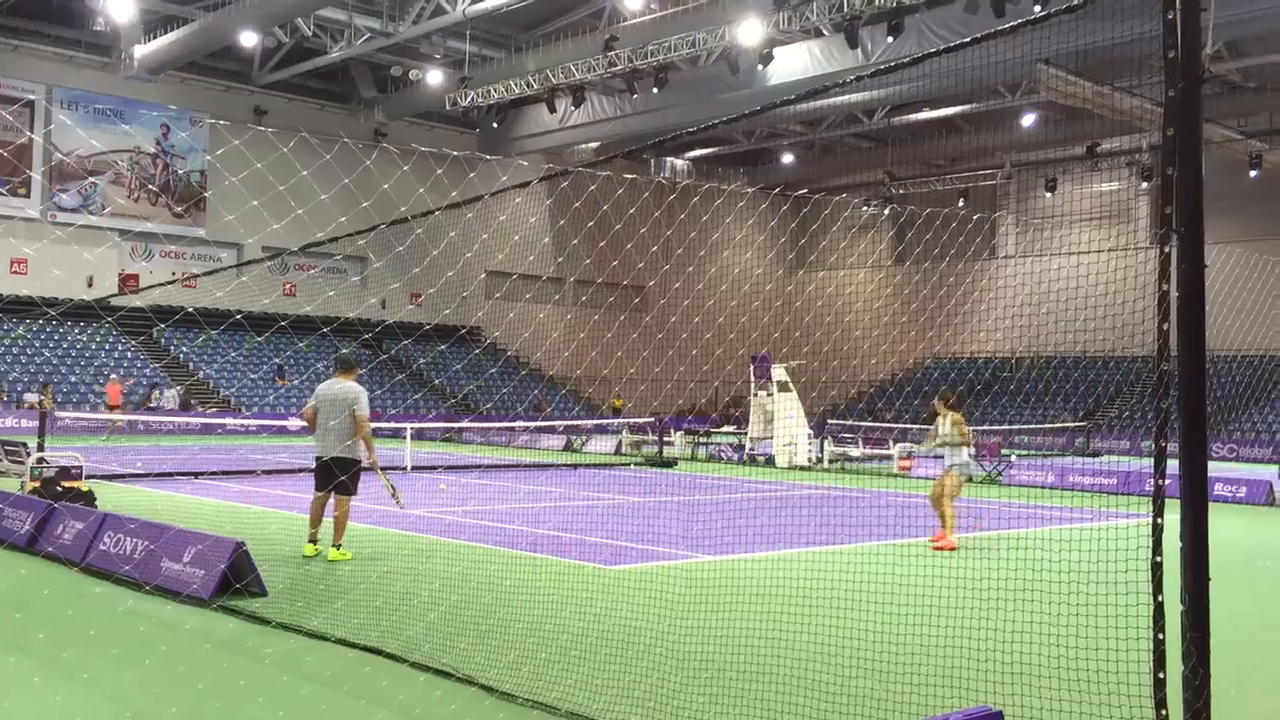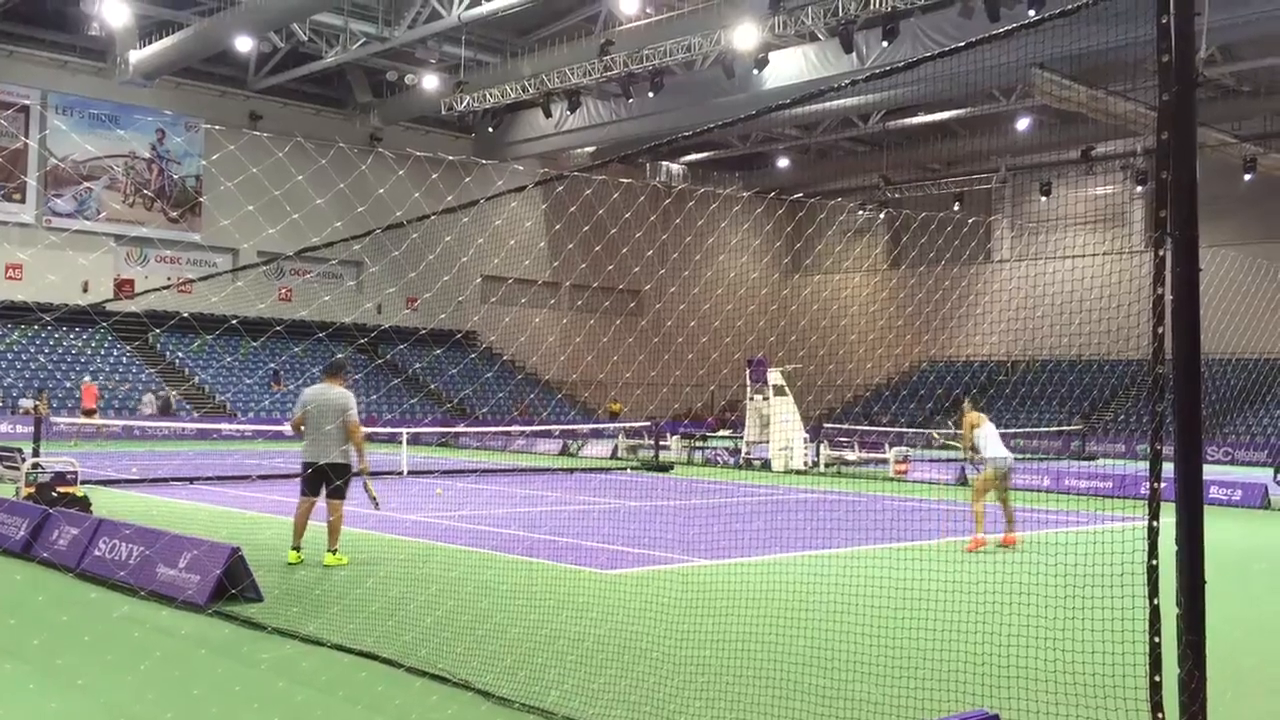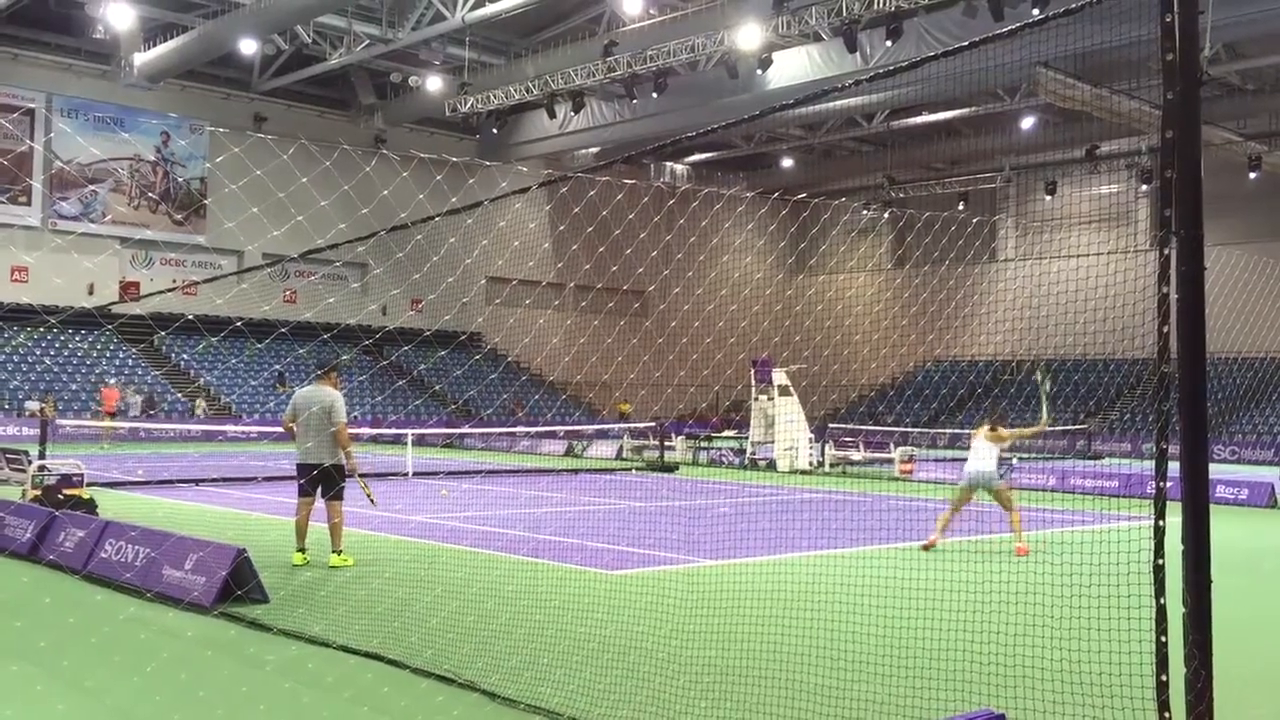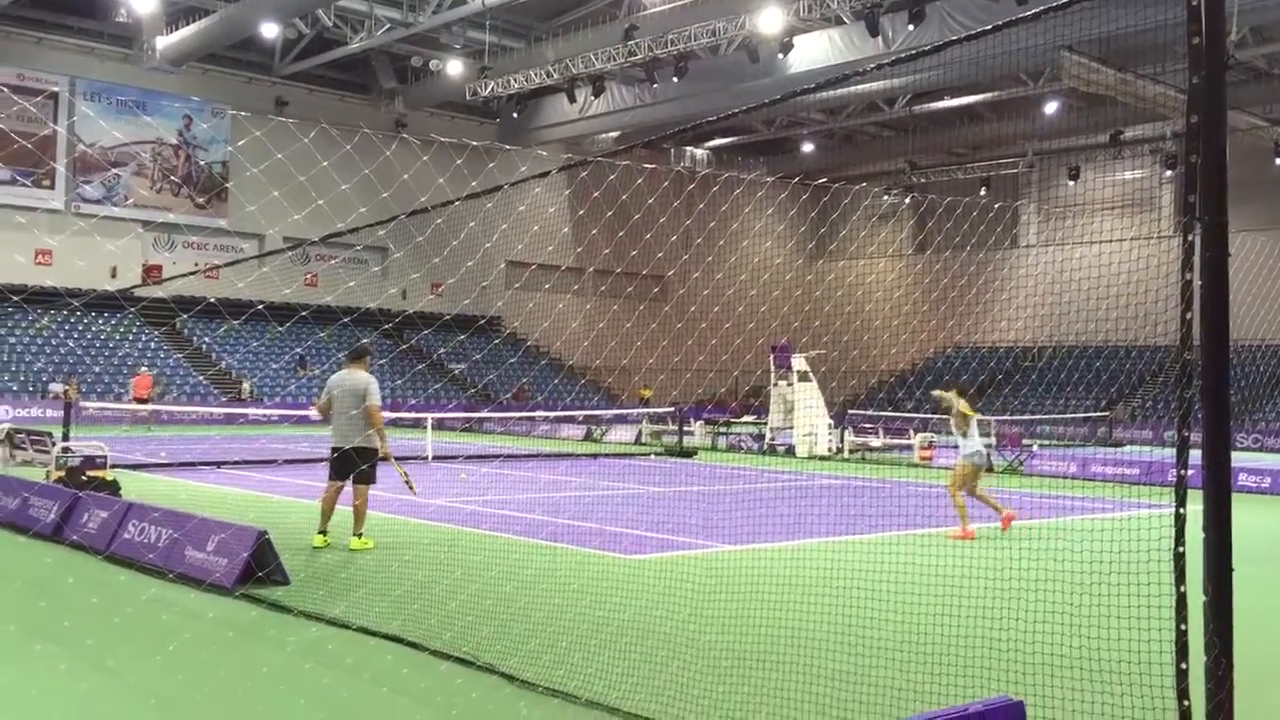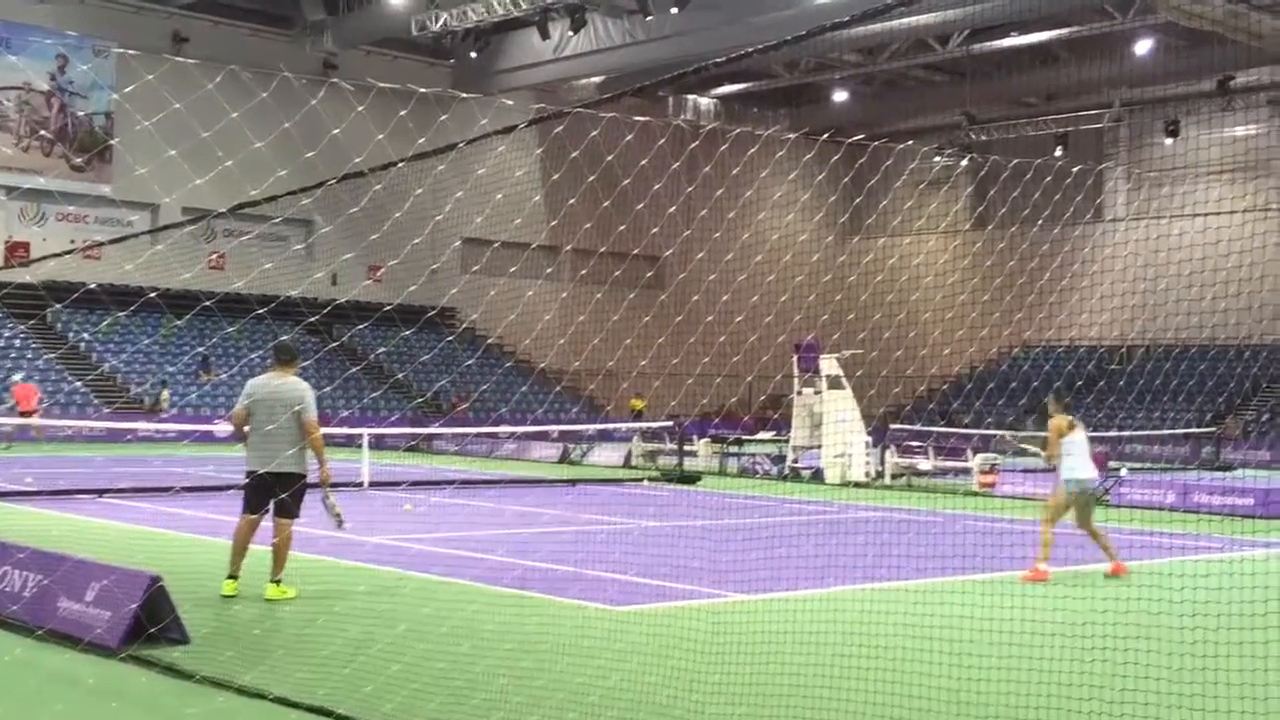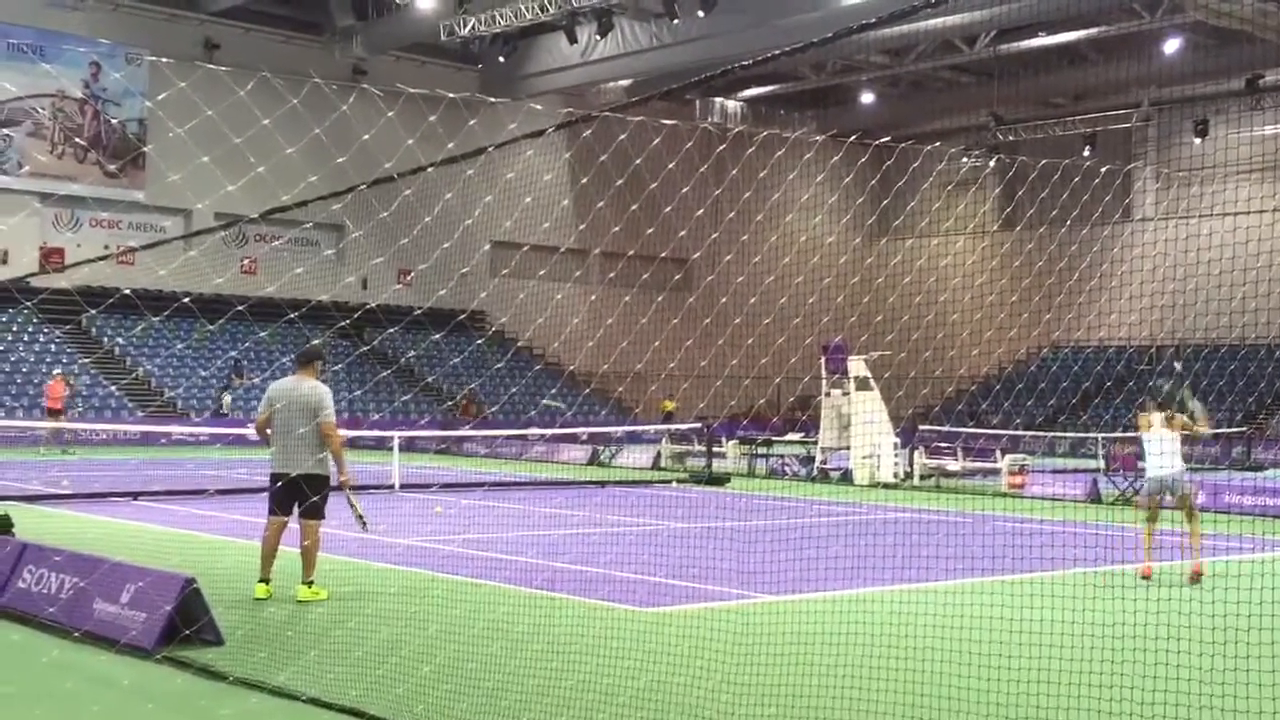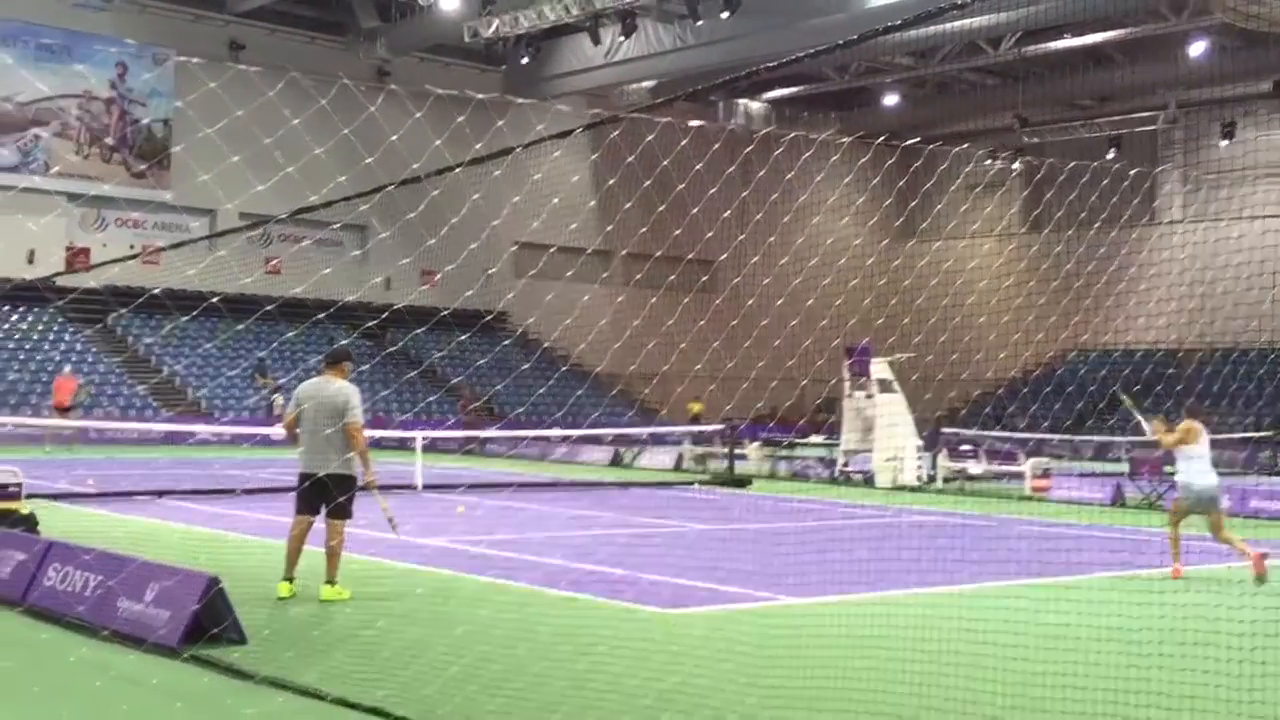
dt=0.7s
person 1, frame 1
left shoulder: (322, 388)
right shoulder: (358, 391)
left elbow: (307, 416)
right elbow: (362, 423)
right wrist: (371, 452)
left hip: (323, 451)
right hip: (348, 454)
left knee: (320, 496)
right knee: (342, 501)
left ankle: (311, 543)
right ankle: (336, 548)
person 1, frame 2
left shoulder: (307, 393)
right shoulder: (346, 396)
left elbow: (295, 422)
right elbow: (354, 429)
right wrist: (361, 458)
left hip: (311, 457)
right hip: (338, 459)
left knee: (305, 502)
right knee: (335, 505)
left ankle: (295, 550)
right ankle: (332, 553)
person 1, frame 3
left shoulder: (299, 394)
right shoulder: (334, 396)
left elbow: (286, 424)
right elbow: (340, 430)
right wrist: (350, 458)
left hip: (305, 459)
right hip: (331, 460)
left knee: (304, 504)
right knee: (334, 506)
right ankle: (336, 553)
person 1, frame 4
left shoulder: (334, 379)
right shoulder: (368, 380)
left elbow: (321, 408)
right elbow: (374, 413)
right wrist: (384, 442)
left hip: (339, 442)
right hip: (364, 443)
left knee: (333, 486)
right knee: (360, 489)
left ankle: (321, 534)
person 1, frame 5
left shoulder: (253, 384)
right shoulder: (302, 388)
left elbow: (237, 420)
right elbow: (312, 430)
left wrist: (248, 440)
right wrist: (323, 466)
left hip: (257, 465)
right hip: (291, 467)
left knee: (248, 520)
right knee: (283, 525)
left ankle: (231, 579)
right ankle: (275, 584)
person 1, frame 6
left shoulder: (275, 387)
right shoulder: (320, 391)
left elbow: (259, 424)
right elbow: (329, 432)
right wrist: (341, 468)
left hip: (281, 467)
right hip: (313, 469)
left knee: (275, 522)
right knee: (310, 526)
left ankle: (263, 583)
right ankle: (307, 586)
person 1, frame 7
left shoulder: (304, 388)
right shoulder: (349, 391)
left elbow: (288, 424)
right elbow: (355, 432)
right wrist: (367, 468)
left hip: (309, 467)
right hip: (340, 469)
left knee: (301, 521)
right knee: (335, 526)
left ankle: (287, 581)
right ankle: (330, 585)
person 2, frame 1
left shoulder: (955, 417)
right shoulder: (940, 419)
left elbow: (967, 441)
right elbow: (932, 439)
left wrist: (946, 441)
right wrist: (932, 442)
left hip: (960, 464)
right hip: (950, 464)
left knee: (947, 498)
right knee: (934, 497)
left ankle: (950, 539)
right ankle: (944, 532)
person 2, frame 2
left shoulder: (969, 417)
right shoulder: (984, 419)
left elbow: (966, 442)
left wrist: (967, 452)
right wrist: (975, 455)
left hip: (995, 460)
right hip: (1006, 459)
left knee: (978, 497)
right knee: (1004, 499)
left ankle: (979, 536)
right ankle: (1009, 535)
person 2, frame 3
left shoulder: (977, 432)
right shoulder: (998, 431)
right elbow: (1019, 434)
right wrist: (1040, 427)
left hip: (970, 474)
right hip: (990, 474)
left knee: (952, 509)
right knee: (1012, 509)
left ankle: (934, 537)
right ankle: (1020, 545)
person 2, frame 4
left shoulder: (962, 406)
right shoulder: (957, 403)
left elbow: (963, 432)
right elbow: (938, 394)
left wrist: (955, 416)
right wrist: (940, 394)
left hip: (972, 453)
right hip: (975, 453)
left knee: (954, 488)
right knee: (971, 491)
left ankle: (966, 529)
right ankle: (1004, 513)
person 2, frame 5
left shoulder: (1055, 422)
right shoulder: (1076, 424)
left elbow: (1051, 455)
left wrist: (1046, 457)
left hip: (1074, 481)
right hip: (1091, 479)
left knee: (1048, 521)
right knee: (1085, 523)
left ankle: (1041, 568)
right ankle: (1116, 564)
person 2, frame 6
left shoulder: (1143, 419)
right shoulder: (1178, 418)
right elbow: (1204, 432)
right wrist: (1202, 423)
left hip: (1153, 477)
right hip: (1177, 475)
left knee: (1150, 521)
right knee: (1192, 520)
left ankle: (1146, 565)
right ankle: (1196, 563)
person 2, frame 7
left shoulder: (1186, 425)
right shoulder: (1201, 429)
left elbow: (1167, 444)
left wrist: (1159, 432)
right wrist: (1162, 429)
left hip: (1192, 488)
right hip: (1212, 487)
left knee: (1173, 522)
right knee: (1220, 533)
left ankle: (1178, 567)
right ankle: (1252, 554)
